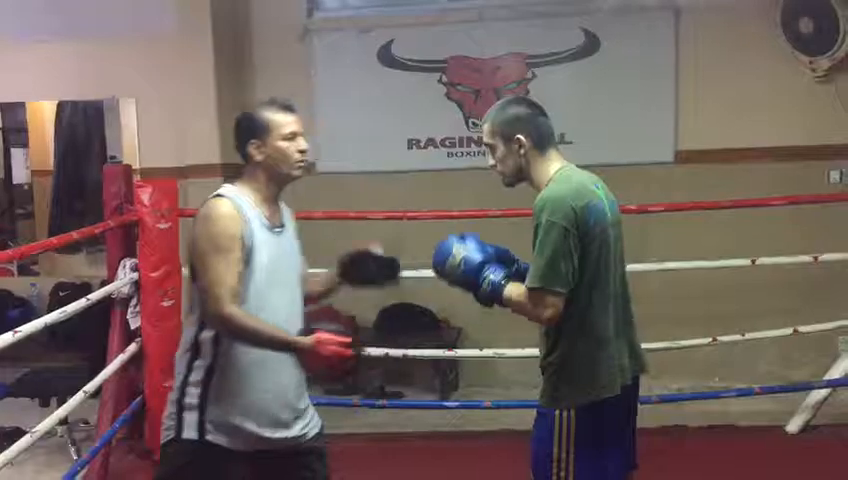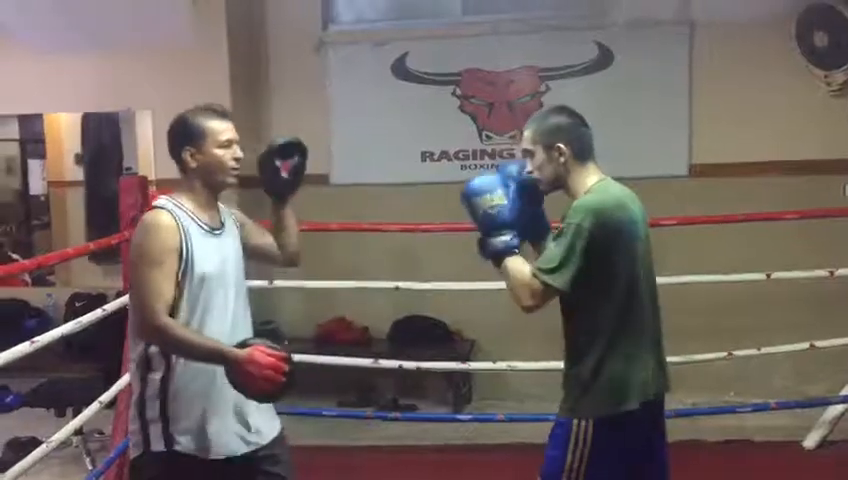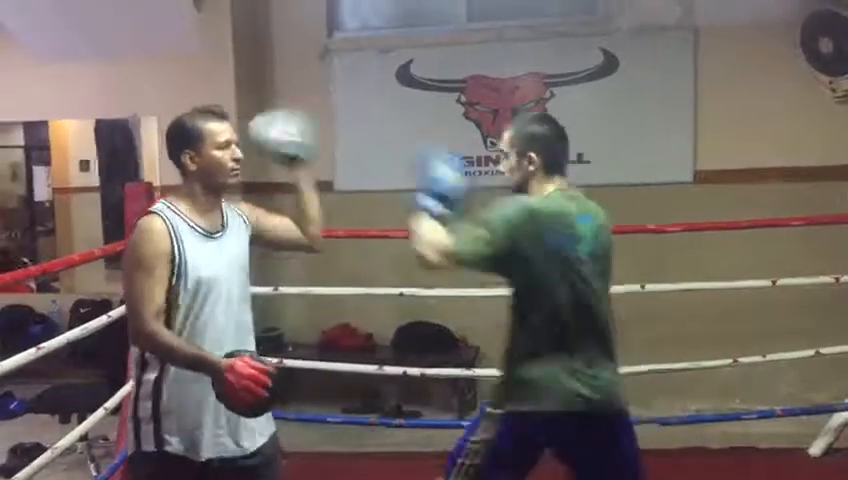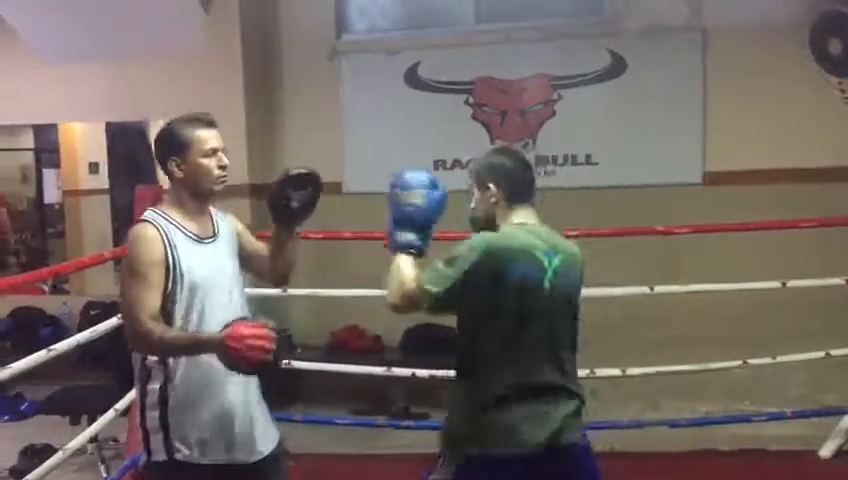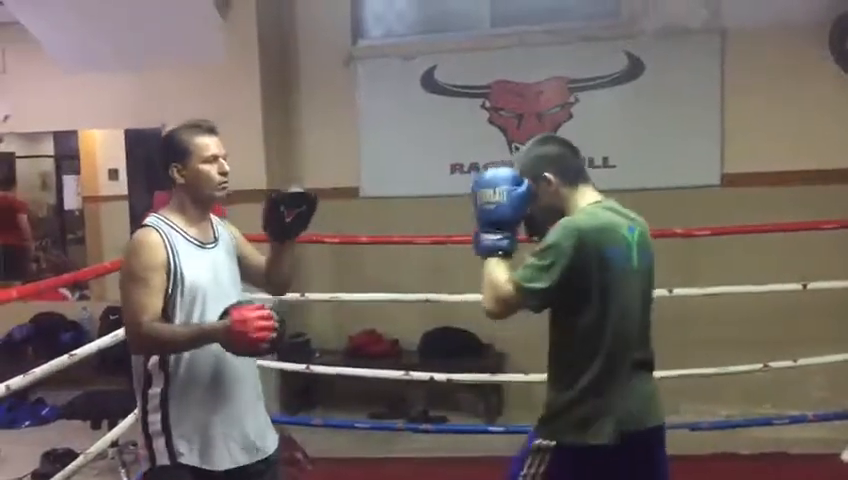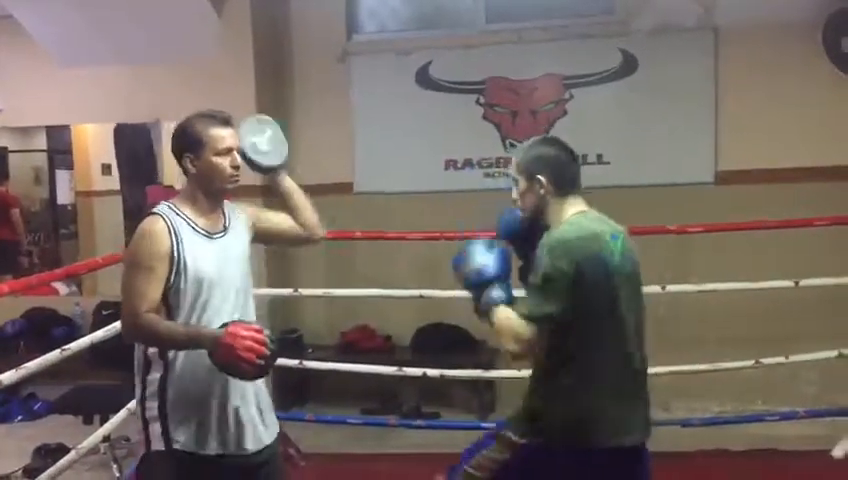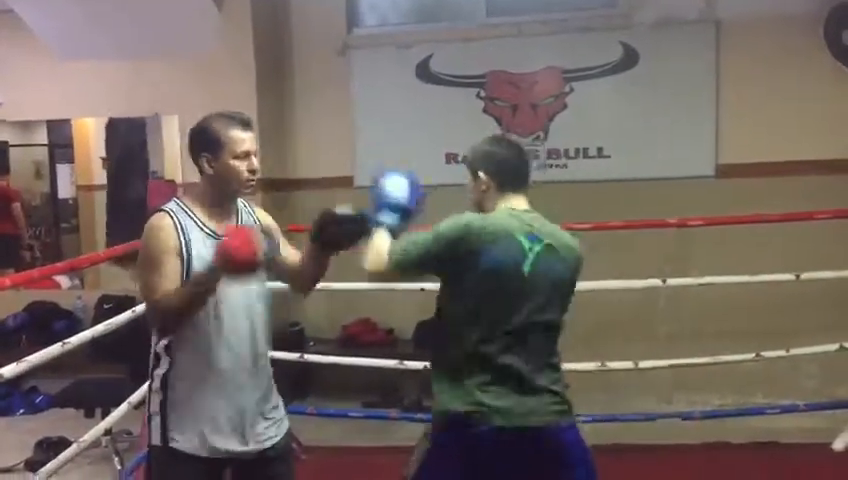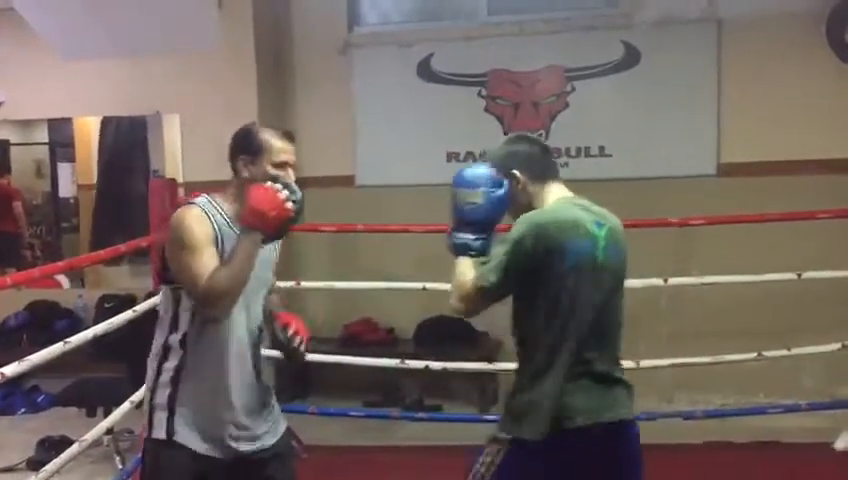
dt=0.3s
person 1, frame 1
left shoulder: (282, 213)
right shoulder: (224, 214)
right elbow: (221, 312)
left wrist: (342, 275)
right wrist: (302, 345)
right hip: (214, 415)
person 1, frame 2
left shoulder: (230, 220)
right shoulder: (162, 225)
left elbow: (288, 253)
right elbow: (154, 324)
left wrist: (282, 197)
right wrist: (235, 357)
right hip: (175, 425)
person 1, frame 3
left shoulder: (240, 217)
right shoulder: (157, 230)
left elbow: (310, 237)
right elbow: (144, 329)
left wrist: (300, 174)
right wrist: (220, 366)
right hip: (174, 429)
person 1, frame 4
left shoulder: (227, 225)
right shoulder: (149, 237)
left elbow: (277, 272)
right elbow: (139, 333)
left wrist: (286, 226)
right wrist: (216, 342)
right hip: (180, 430)
person 1, frame 5
left shoulder: (226, 232)
right shoulder: (151, 242)
left elbow: (275, 283)
right elbow: (140, 335)
left wrist: (282, 240)
right wrist: (220, 330)
right hip: (181, 434)
person 1, frame 6
left shoulder: (240, 218)
right shoulder: (158, 230)
left elbow: (311, 231)
right elbow: (136, 322)
left wrist: (277, 173)
right wrist: (209, 339)
right hip: (181, 420)
person 1, frame 7
left shoulder: (256, 218)
right shoulder: (167, 227)
left elbow: (299, 278)
right elbow: (163, 316)
left wrist: (324, 245)
right wrist: (217, 269)
right hip: (188, 415)
person 1, frame 8
left shoulder: (267, 226)
right shoulder: (193, 221)
right elbow: (215, 303)
left wrist: (280, 318)
right wrist: (254, 233)
left hip: (250, 407)
right hip: (187, 414)
person 2, frame 1
left shoulder: (556, 201)
right shoulder: (589, 185)
left elbow: (547, 307)
left wrist: (487, 280)
right wrist: (514, 269)
left hip: (581, 379)
right hip: (615, 368)
person 2, frame 2
left shoulder: (590, 211)
right shoulder: (622, 200)
left elbow: (531, 294)
left wrist: (500, 236)
right wrist: (533, 227)
left hip: (606, 391)
right hip: (642, 384)
person 2, frame 3
left shoulder: (525, 214)
right shoulder: (595, 218)
left elbow: (432, 252)
left wrist: (430, 203)
left hip: (533, 396)
right hip: (600, 393)
person 2, frame 4
left shoulder: (487, 250)
right shoulder: (569, 255)
left elbow: (401, 299)
left wrist: (406, 234)
left hip: (490, 438)
right hip: (560, 433)
person 2, frame 5
left shoulder: (573, 233)
right shoulder: (634, 226)
left elbow: (497, 303)
left wrist: (494, 236)
right wrist: (543, 230)
left hip: (582, 424)
right hip: (641, 418)
person 2, frame 6
left shoulder: (562, 244)
right shoulder: (617, 238)
left elbow: (523, 342)
left wrist: (490, 295)
right wrist: (531, 257)
left hip: (553, 428)
right hip: (622, 426)
person 2, frame 7
left shoulder: (468, 233)
right shoulder: (568, 249)
left elbow: (377, 265)
left wrist: (386, 220)
left hip: (473, 419)
right hip: (546, 416)
person 2, frame 8
left shoulder: (537, 227)
right shoulder: (609, 224)
left elbow: (464, 302)
left wrist: (468, 233)
left hip: (548, 417)
right hip: (611, 413)
